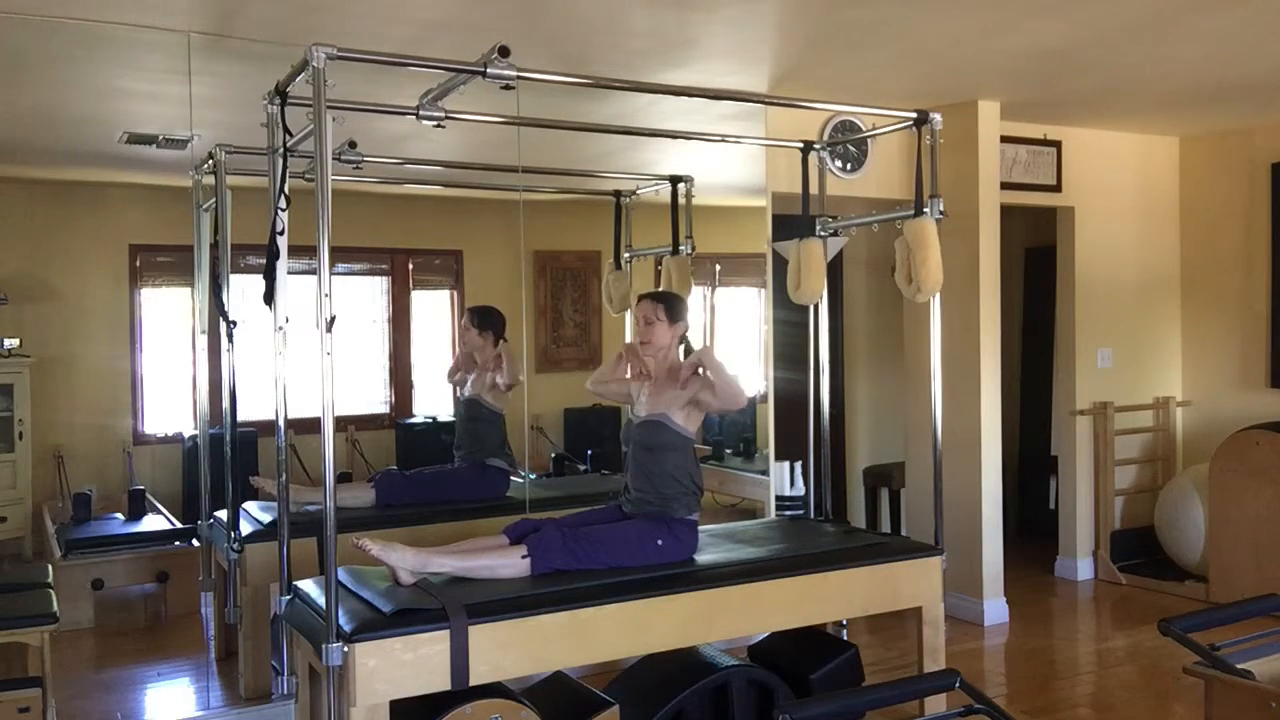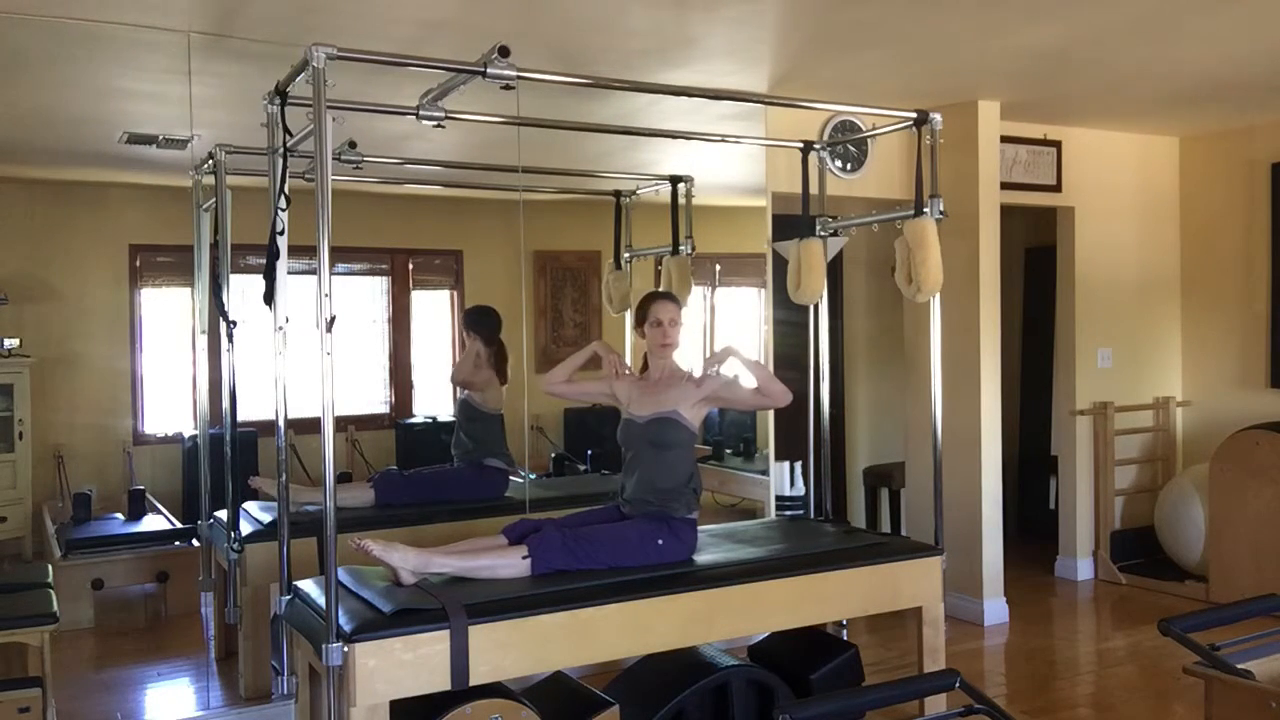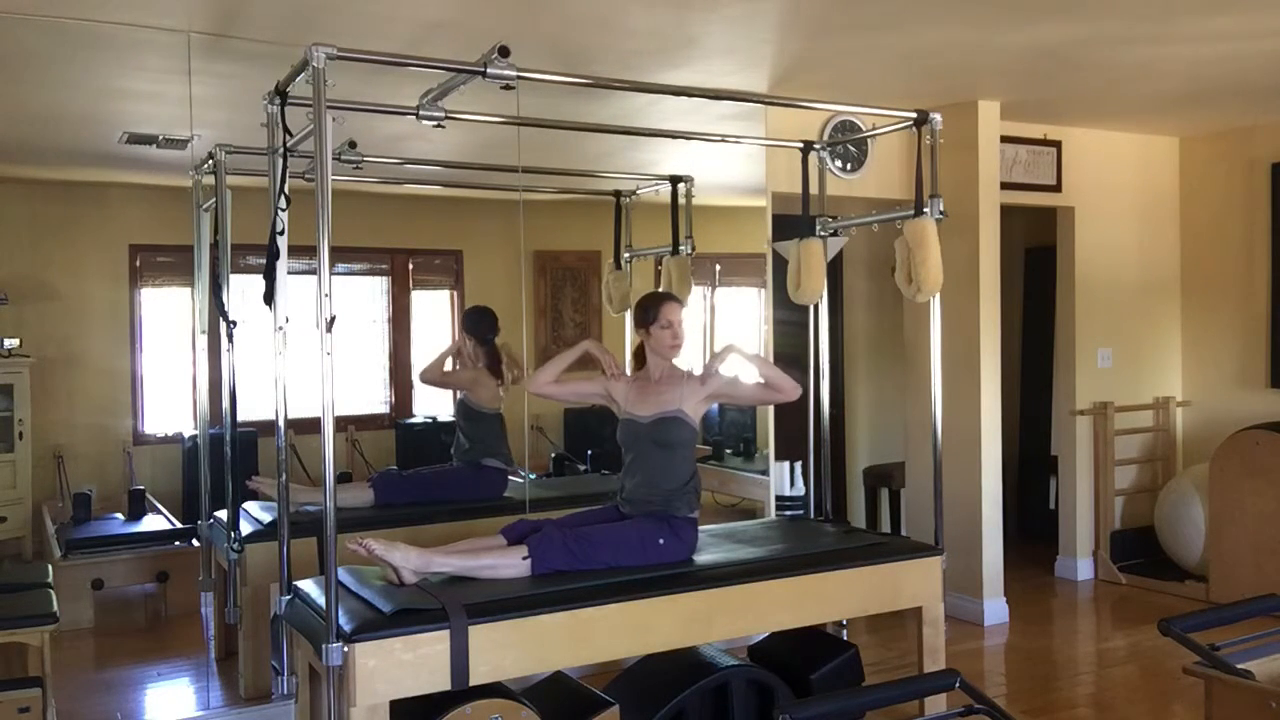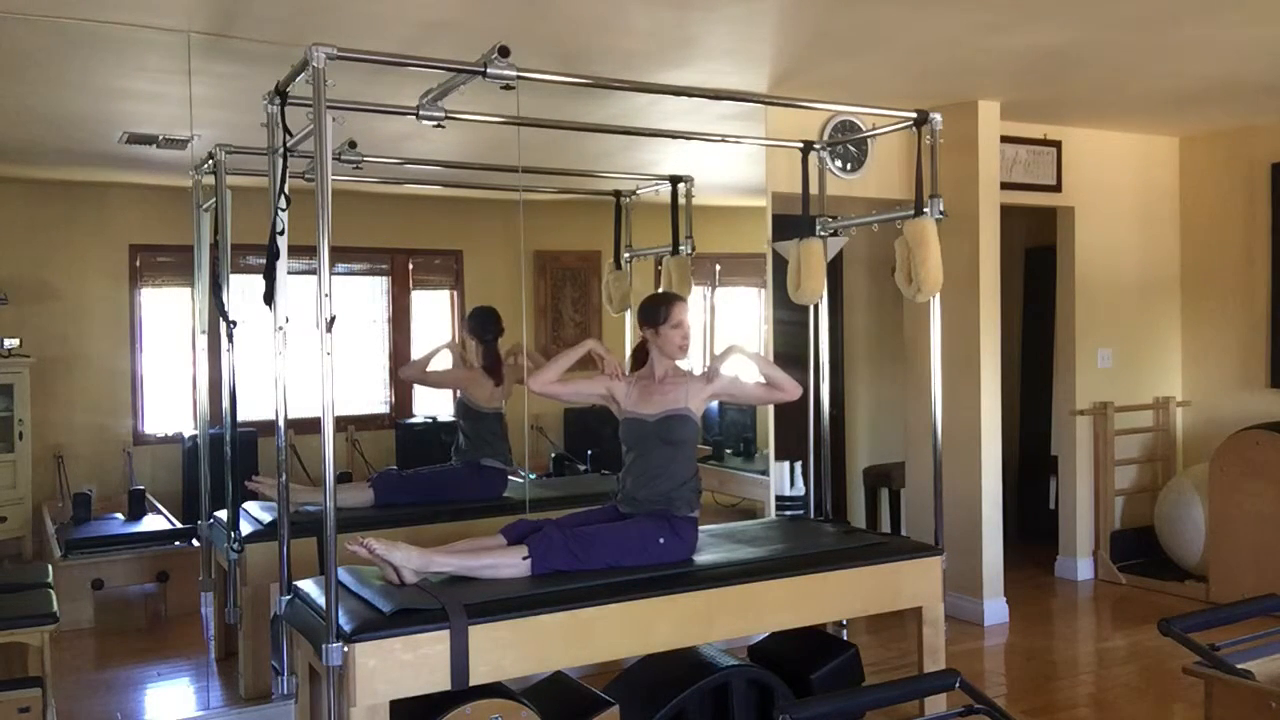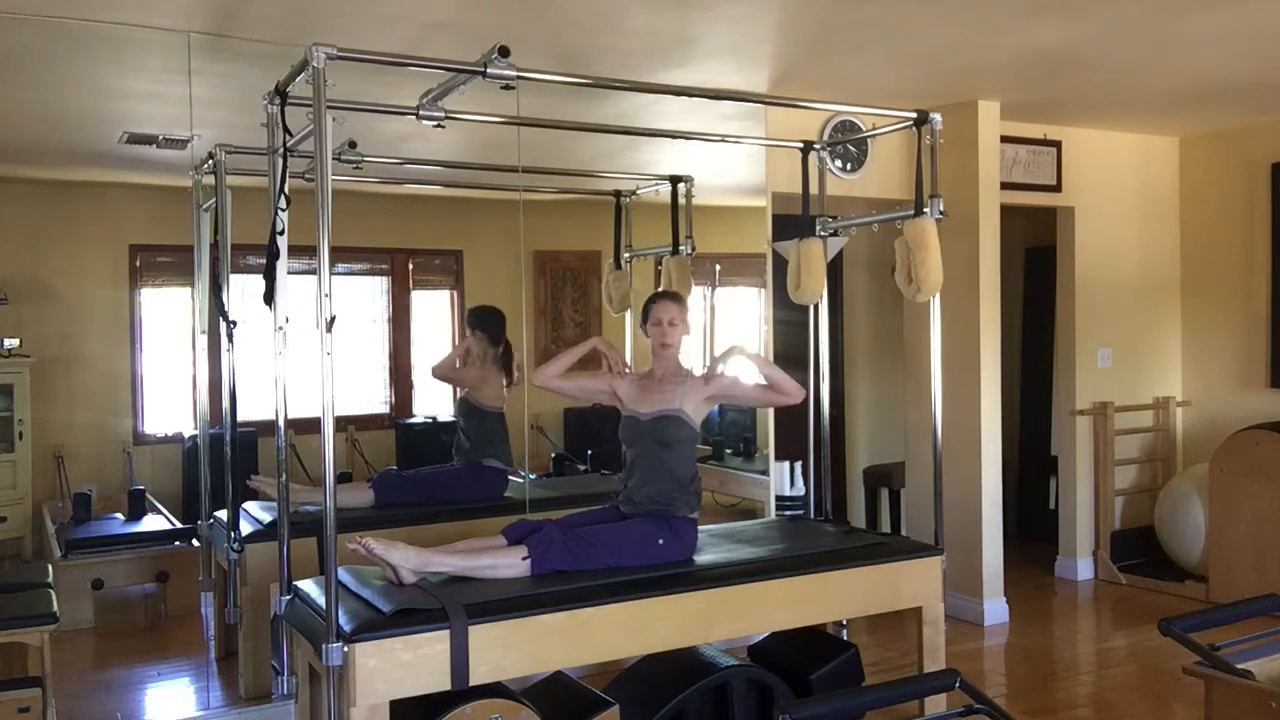
dt=0.5s
person 1, frame 1
left shoulder: (690, 387)
right shoulder: (642, 386)
left elbow: (736, 400)
right elbow: (595, 384)
left wrist: (706, 357)
right wrist: (626, 352)
left hip: (670, 529)
right hip: (630, 513)
left knee: (555, 548)
right knee: (532, 530)
left ankle: (421, 562)
right ankle: (419, 562)
person 1, frame 2
left shoulder: (699, 387)
right shoulder: (624, 387)
left elbow: (780, 397)
right elbow: (551, 384)
left wrist: (736, 354)
right wrist: (594, 349)
left hip: (670, 528)
right hip: (627, 513)
left knee: (555, 548)
right knee: (532, 530)
left ankle: (423, 564)
right ankle: (419, 560)
person 1, frame 3
left shoulder: (700, 386)
right shoulder: (619, 387)
left elbow: (789, 391)
right elbow: (538, 385)
left wrist: (737, 351)
right wrist: (586, 347)
left hip: (671, 528)
right hip: (626, 513)
left knee: (556, 547)
right knee: (530, 530)
left ankle: (422, 561)
right ankle: (419, 562)
person 1, frame 4
left shoulder: (701, 385)
right shoulder: (619, 387)
left elbow: (790, 391)
right elbow: (538, 383)
left wrist: (742, 352)
right wrist: (590, 346)
left hip: (671, 526)
right hip: (625, 512)
left knee: (557, 548)
right knee: (531, 529)
left ankle: (424, 562)
right ankle: (419, 563)
person 1, frame 5
left shoulder: (702, 387)
right shoulder: (624, 385)
left elbow: (793, 395)
right elbow: (543, 378)
left wrist: (743, 353)
right wrist: (593, 345)
left hip: (671, 527)
right hip: (626, 513)
left knee: (556, 547)
right knee: (529, 531)
left ankle: (421, 562)
right ankle: (418, 561)
person 2, frame 1
left shoulder: (495, 376)
right shoulder: (475, 374)
left elbow: (512, 379)
right elbow: (452, 377)
left wrist: (504, 349)
right wrist: (462, 354)
left hip: (488, 474)
right hip: (468, 468)
left knee: (401, 487)
right knee: (392, 480)
left ankle: (299, 496)
right ankle: (301, 494)
person 2, frame 2
left shoulder: (485, 376)
right shoulder: (490, 371)
left elbow: (459, 377)
left wrist: (473, 349)
left hip: (486, 475)
right hip: (474, 468)
left knee: (399, 487)
right knee: (393, 479)
left ankle: (298, 496)
right ankle: (300, 492)
person 2, frame 3
left shoulder: (476, 376)
right shoulder: (498, 371)
left elbow: (428, 376)
right elbow: (518, 373)
left wrist: (454, 348)
right wrist: (504, 352)
left hip: (484, 475)
right hip: (479, 470)
left knee: (398, 486)
right knee: (394, 479)
left ankle: (297, 496)
right ankle: (300, 492)
person 2, frame 4
left shoulder: (469, 377)
right shoulder: (508, 373)
left elbow: (407, 373)
left wrist: (443, 348)
right wrist: (520, 351)
left hip: (483, 475)
right hip: (484, 471)
left knee: (396, 486)
right knee: (393, 480)
left ankle: (297, 496)
right ankle: (302, 491)
person 2, frame 5
left shoulder: (483, 374)
right shoulder: (498, 371)
left elbow: (439, 371)
left wrist: (462, 348)
left hip: (484, 476)
right hip: (480, 470)
left knee: (398, 487)
right knee: (395, 480)
left ankle: (296, 496)
right ankle: (302, 492)
